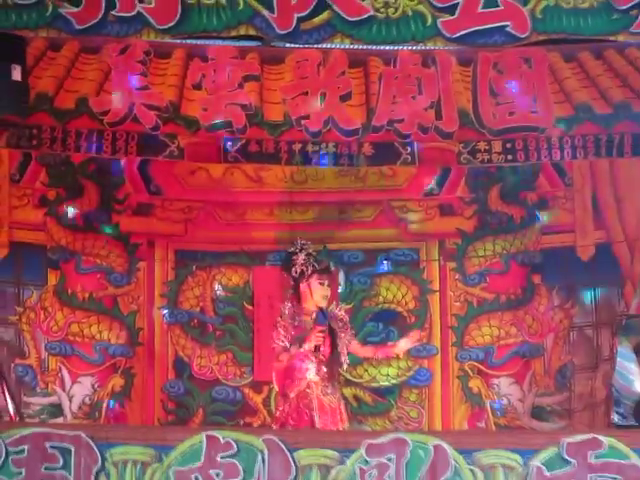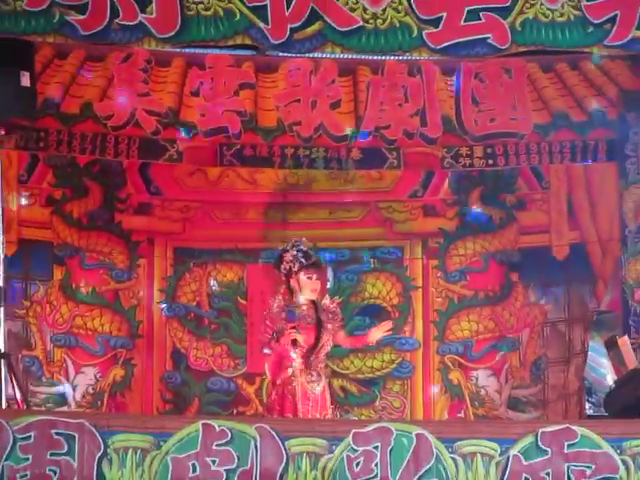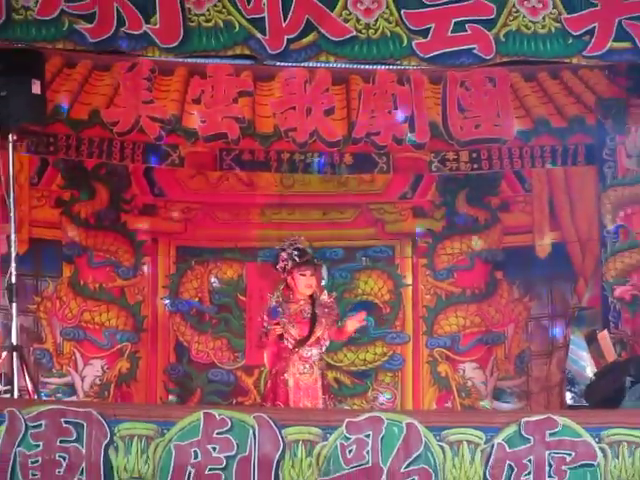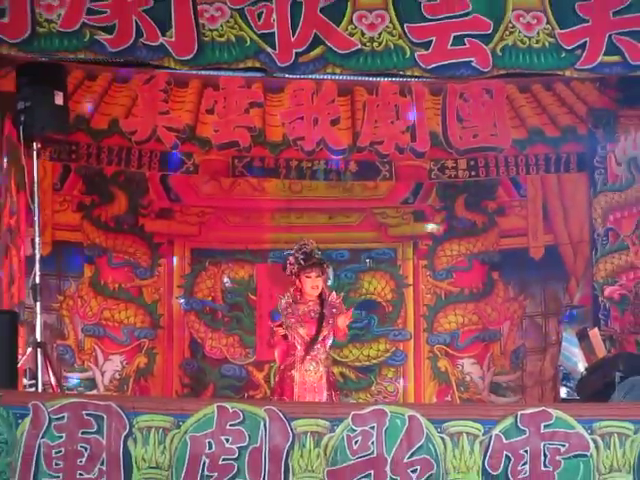
dt=0.2s
person 1, frame 1
left shoulder: (334, 319)
right shoulder: (287, 321)
left elbow: (359, 349)
right elbow: (278, 361)
right wrist: (303, 346)
left hip: (329, 399)
right hip: (300, 400)
person 1, frame 2
left shoulder: (326, 311)
right shoulder: (279, 312)
left elbow: (343, 340)
right elbow: (266, 350)
left wrist: (368, 338)
right wrist: (281, 340)
left hip: (317, 387)
right hip: (289, 386)
person 1, frame 3
left shoulder: (323, 305)
right shoulder: (277, 306)
left elbow: (334, 335)
right elbow: (264, 342)
left wrist: (346, 329)
right wrist: (271, 335)
left hip: (313, 377)
right hip: (285, 376)
person 1, frame 4
left shoulder: (332, 304)
right shoulder: (287, 306)
left elbow: (340, 337)
right elbow: (277, 343)
left wrist: (341, 327)
right wrist: (278, 334)
left hip: (320, 374)
right hip: (293, 373)
